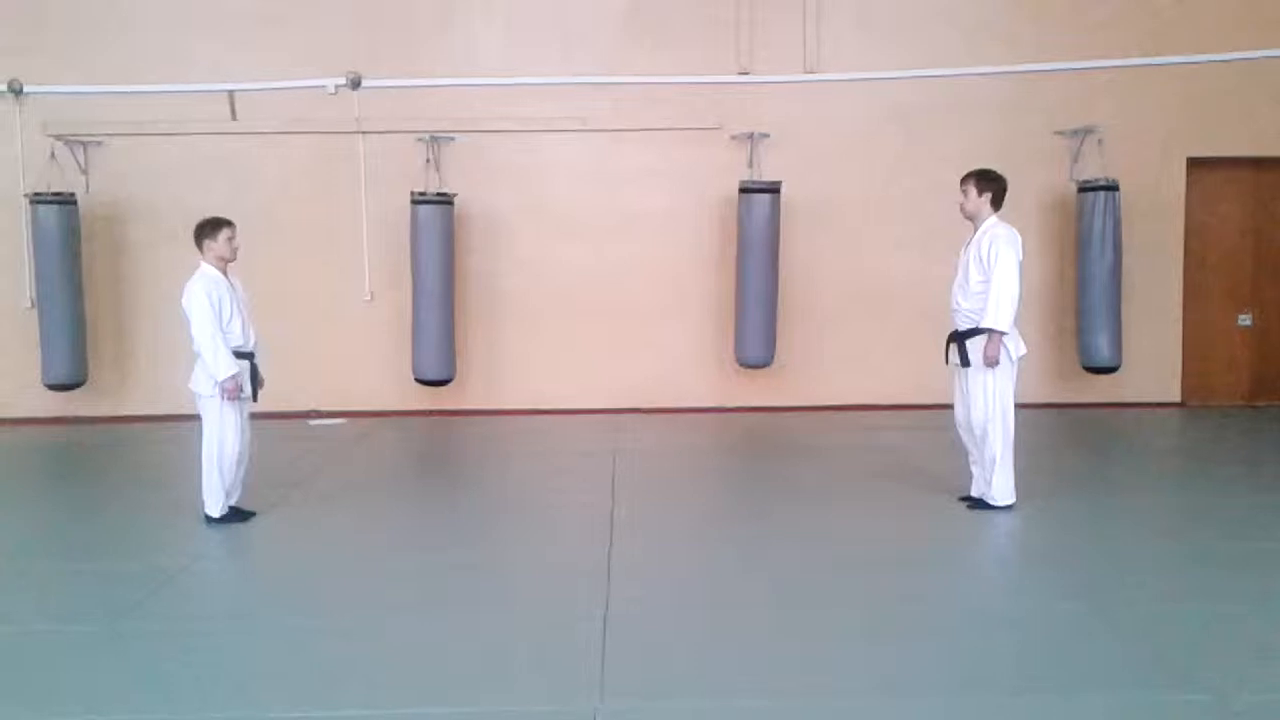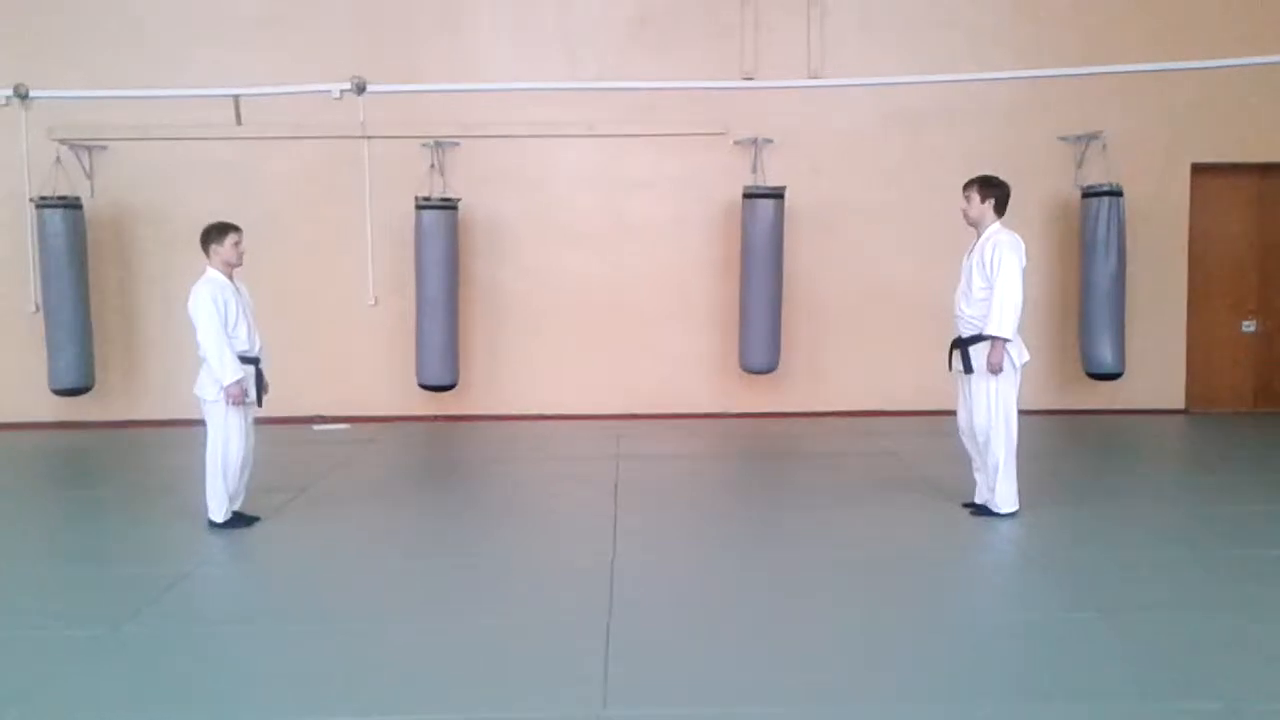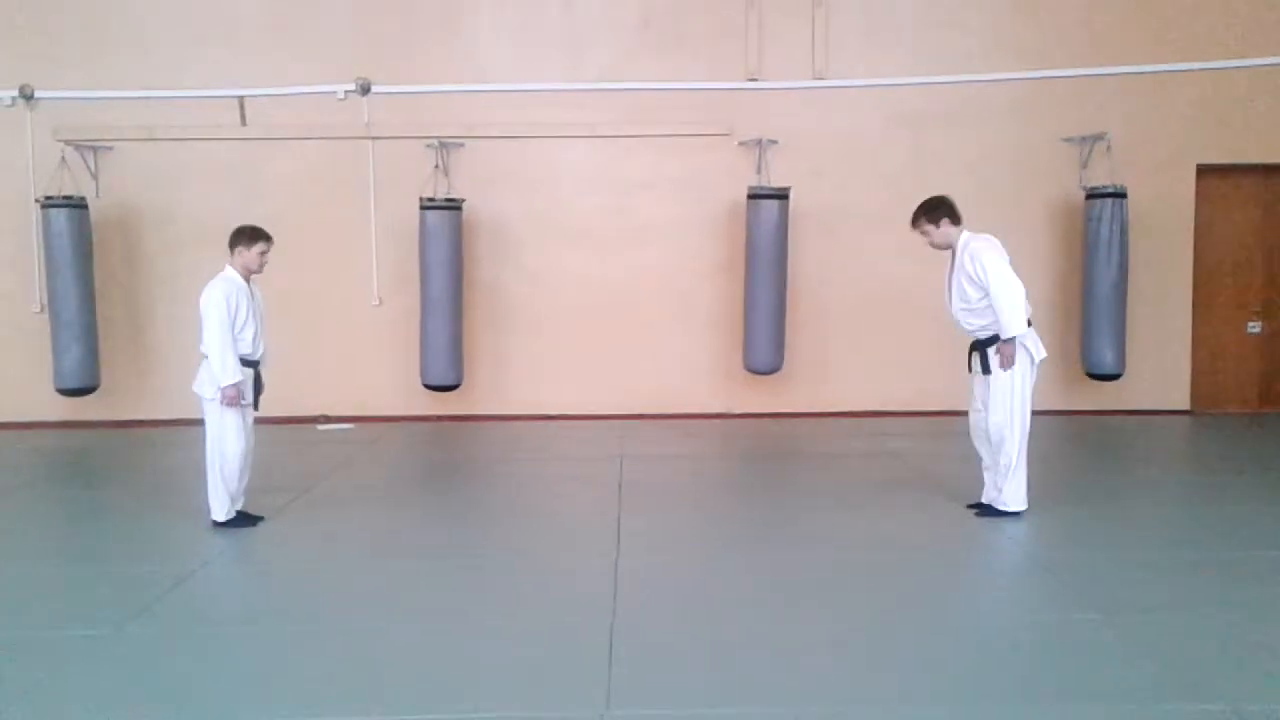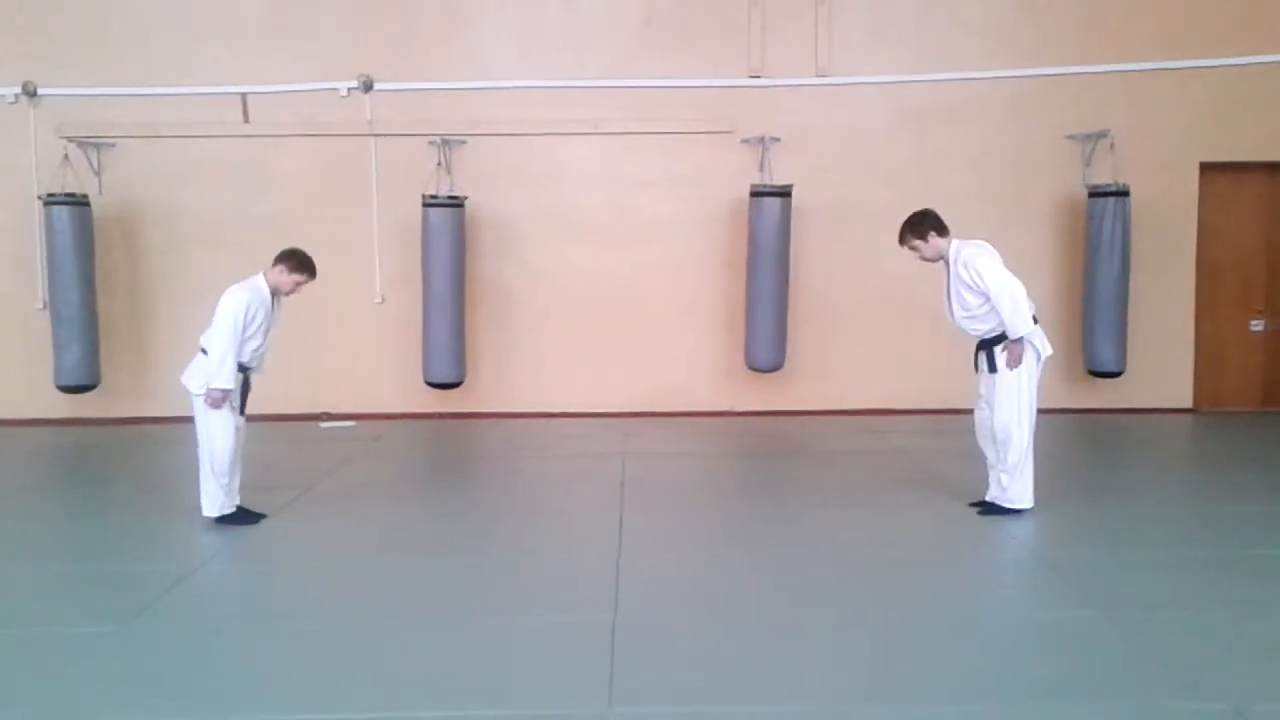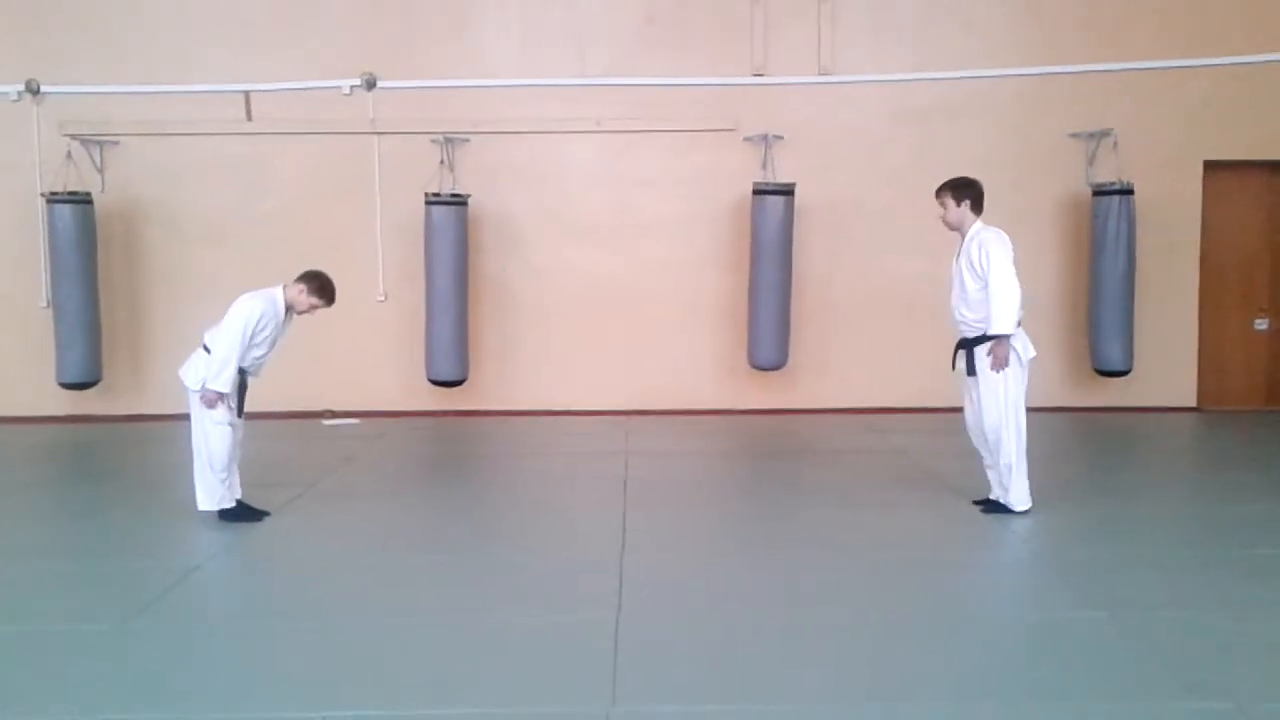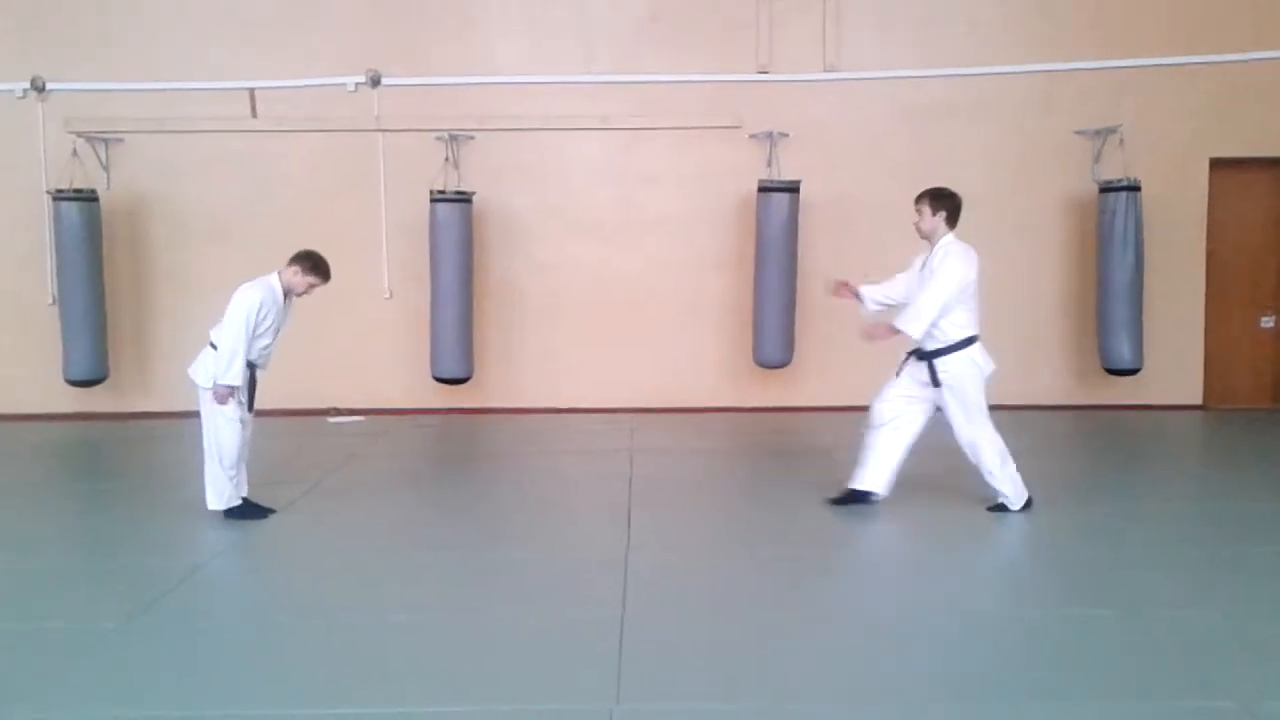
dt=0.5s
person 1, frame 1
left shoulder: (1000, 236)
right shoulder: (978, 238)
left elbow: (1005, 290)
left wrist: (994, 338)
left hip: (988, 342)
right hip: (968, 341)
left knee: (990, 418)
right knee: (968, 418)
left ankle: (999, 494)
right ankle: (983, 487)
person 1, frame 2
left shoulder: (1004, 242)
right shoulder: (980, 245)
left elbow: (1008, 297)
left wrist: (998, 345)
left hip: (991, 349)
right hip: (972, 348)
left knee: (993, 426)
right knee: (971, 425)
left ankle: (1002, 501)
right ankle: (987, 494)
person 1, frame 3
left shoulder: (980, 248)
right shoulder: (962, 255)
left elbow: (1010, 292)
left wrist: (1010, 340)
right wrist: (987, 345)
left hip: (1008, 348)
right hip: (986, 349)
left knee: (1005, 424)
right knee: (982, 422)
left ankle: (1009, 500)
right ankle: (994, 494)
person 1, frame 4
left shoulder: (971, 255)
right shoulder: (955, 261)
left elbow: (1011, 293)
left wrist: (1016, 340)
right wrist: (1003, 344)
left hip: (1015, 346)
right hip: (994, 348)
left knee: (1009, 423)
right knee: (988, 422)
left ankle: (1014, 498)
right ankle: (1000, 492)
person 1, frame 5
left shoulder: (990, 241)
right shoulder: (969, 245)
left elbow: (1005, 291)
left wrist: (1002, 340)
left hip: (996, 347)
right hip: (975, 348)
left knee: (1000, 424)
right knee: (979, 423)
left ankle: (1015, 499)
right ankle: (1002, 492)
person 1, frame 6
left shoulder: (960, 255)
right shoulder: (927, 257)
left elbow: (933, 301)
right elbow: (900, 289)
left wrist: (894, 328)
right wrist: (858, 292)
left hip: (956, 360)
right hip: (926, 360)
left knee: (974, 433)
right knee: (888, 412)
left ankle: (1016, 497)
right ankle: (865, 486)
person 2, frame 1
left shoulder: (230, 282)
right shoulder: (201, 286)
right elbow: (208, 337)
left wrist: (252, 369)
right wrist: (227, 375)
left hip: (239, 371)
right hip: (219, 377)
left knee: (238, 442)
right knee: (223, 443)
left ankle: (228, 502)
right ankle: (216, 509)
person 2, frame 2
left shoulder: (237, 287)
right shoulder: (207, 291)
right elbow: (214, 341)
left wrist: (257, 373)
right wrist: (232, 380)
left hip: (244, 376)
right hip: (224, 381)
left knee: (242, 447)
right knee: (227, 448)
left ankle: (231, 507)
right ankle: (219, 513)
person 2, frame 3
left shoulder: (250, 290)
right shoulder: (220, 290)
right elbow: (218, 342)
left wrist: (255, 376)
right wrist: (229, 383)
left hip: (245, 378)
right hip: (225, 382)
left knee: (242, 447)
right knee: (228, 448)
left ankle: (233, 507)
right ankle: (222, 513)
person 2, frame 4
left shoulder: (273, 300)
right shoulder: (243, 296)
right elbow: (223, 343)
left wrist: (244, 379)
right wrist: (218, 386)
left hip: (233, 378)
right hip: (211, 378)
left knee: (232, 442)
right knee: (219, 444)
left ankle: (229, 503)
right ankle: (221, 509)
person 2, frame 5
left shoulder: (285, 311)
right shoulder: (258, 305)
right elbow: (228, 346)
left wrist: (225, 386)
right wrist: (214, 387)
left hip: (231, 375)
right hip: (209, 374)
left knee: (231, 439)
right knee: (217, 440)
left ankle: (231, 498)
right ankle: (222, 504)
person 2, frame 6
left shoulder: (283, 299)
right shoulder: (256, 294)
right elbow: (233, 340)
right wrist: (226, 382)
left hip: (241, 373)
right hip: (220, 372)
left knee: (239, 436)
right knee: (226, 437)
left ankle: (237, 496)
right ankle: (228, 502)
